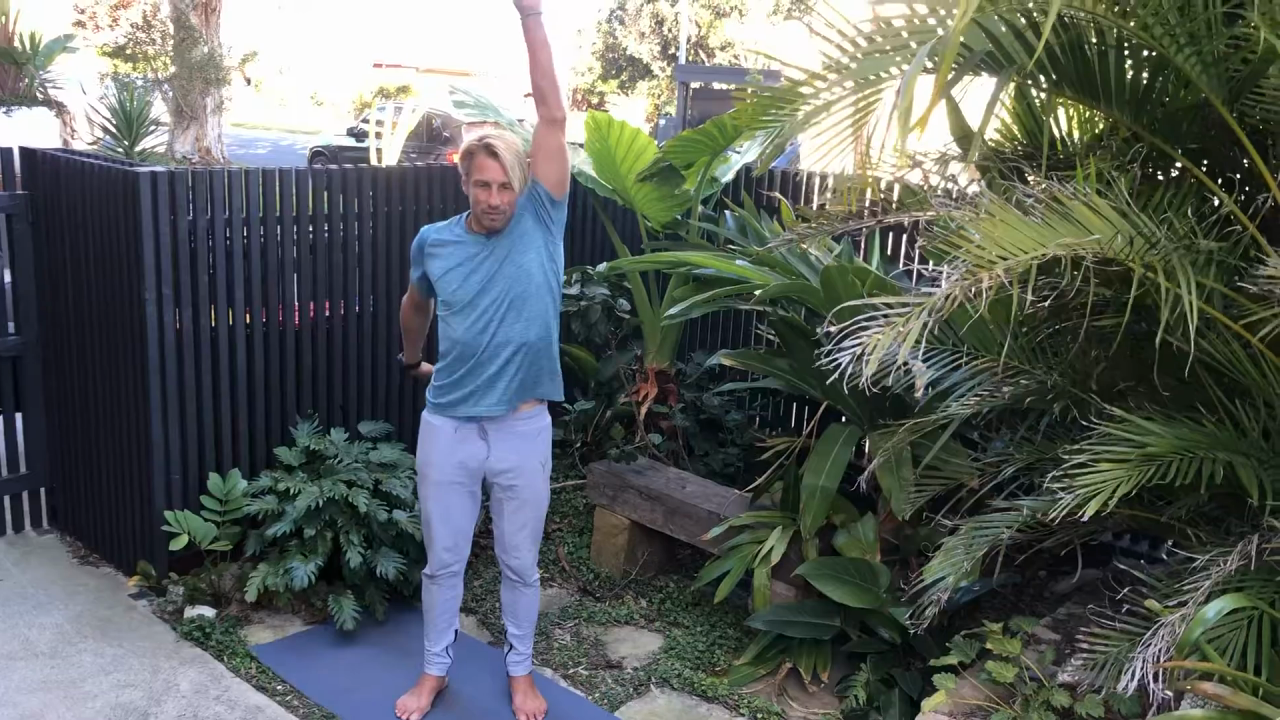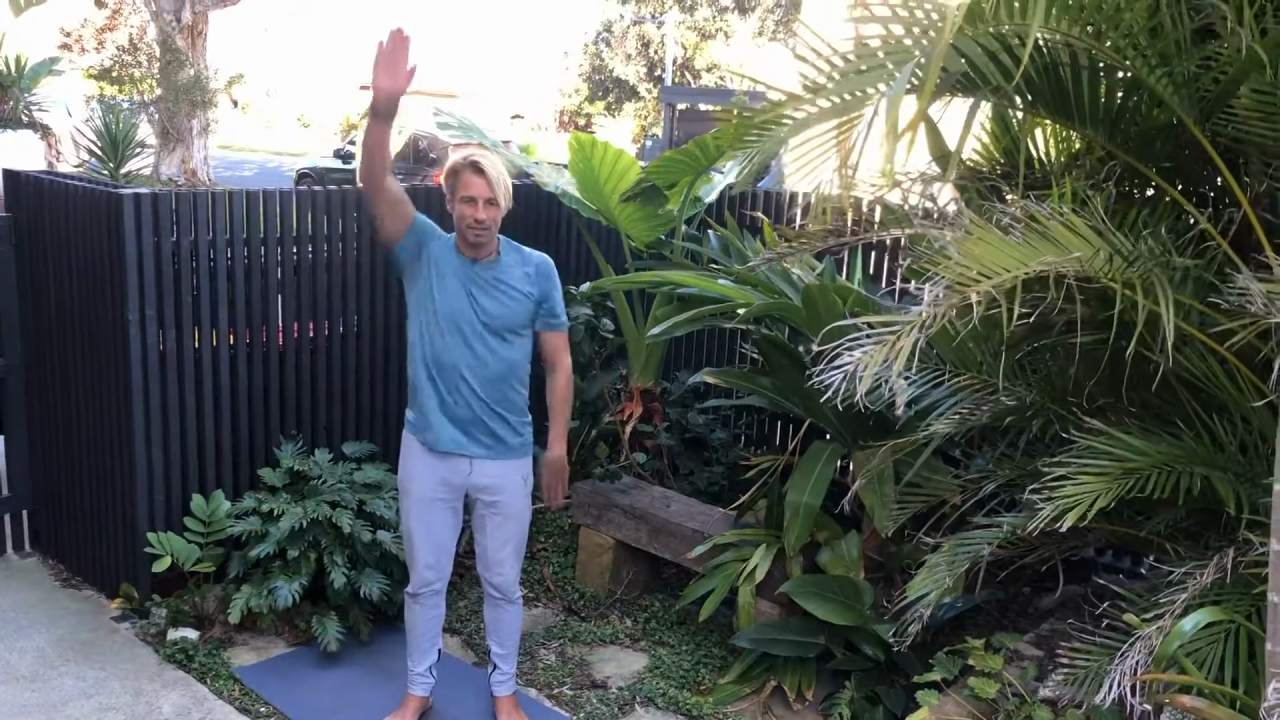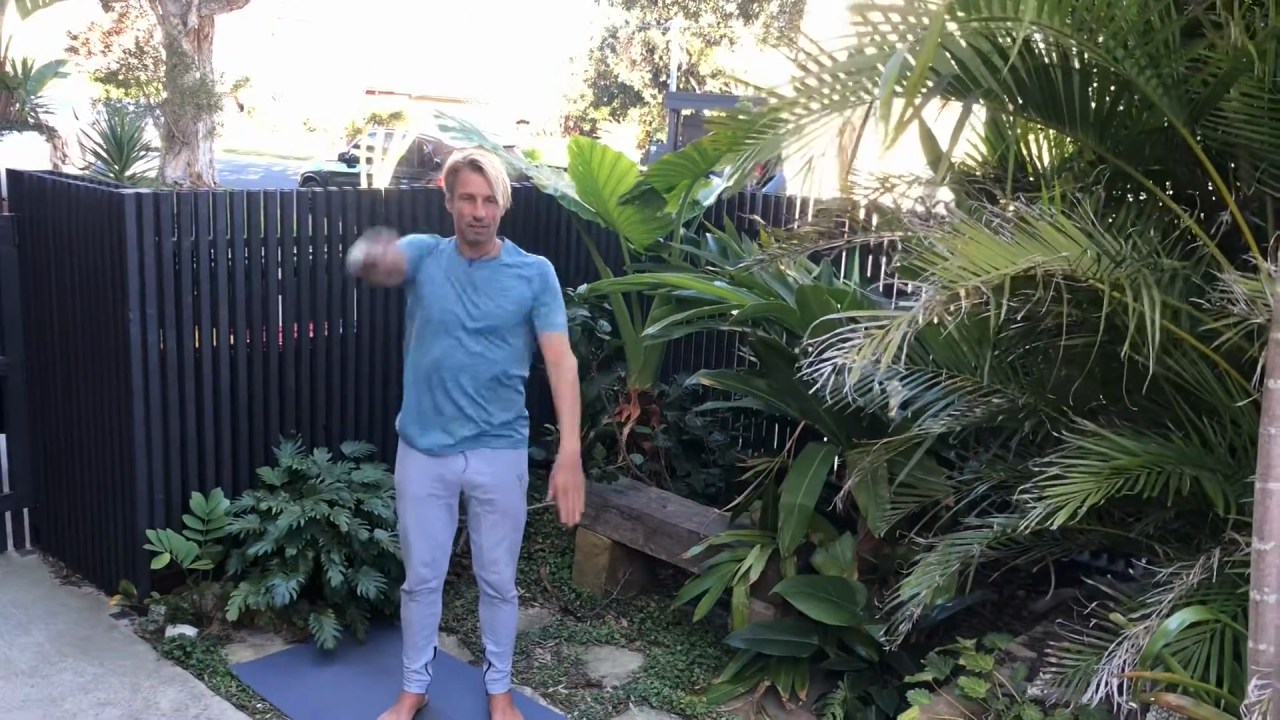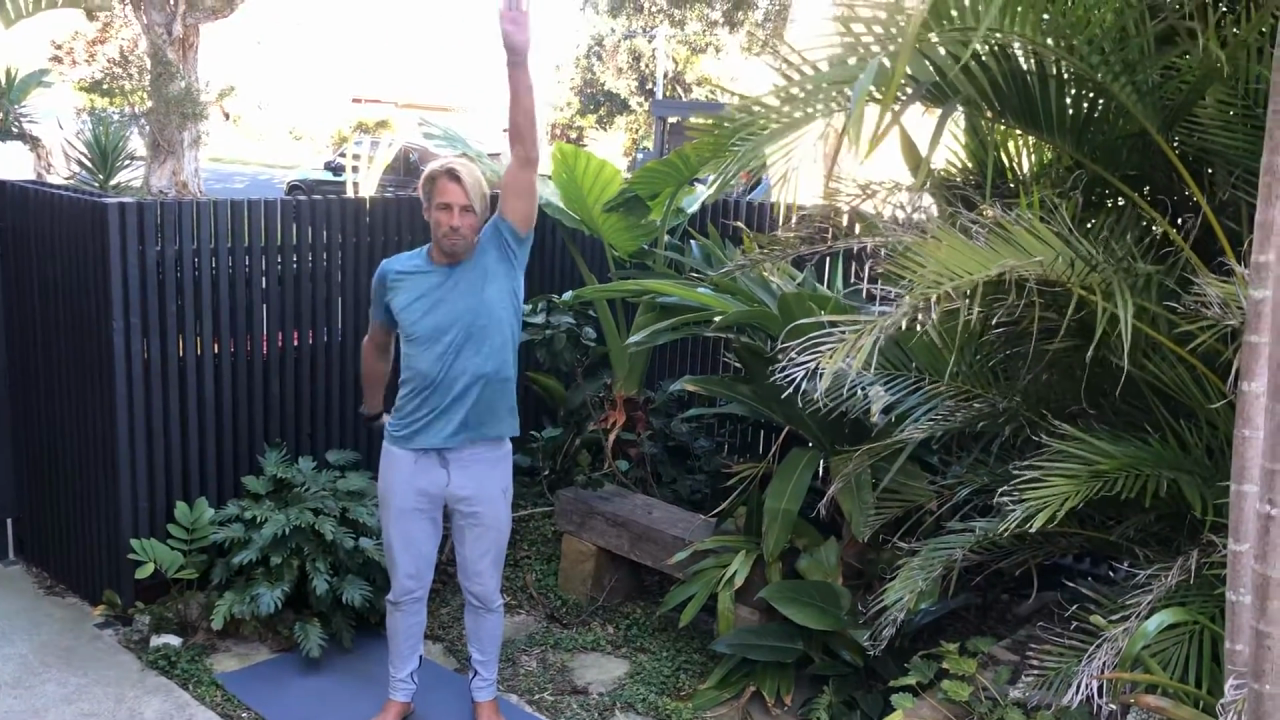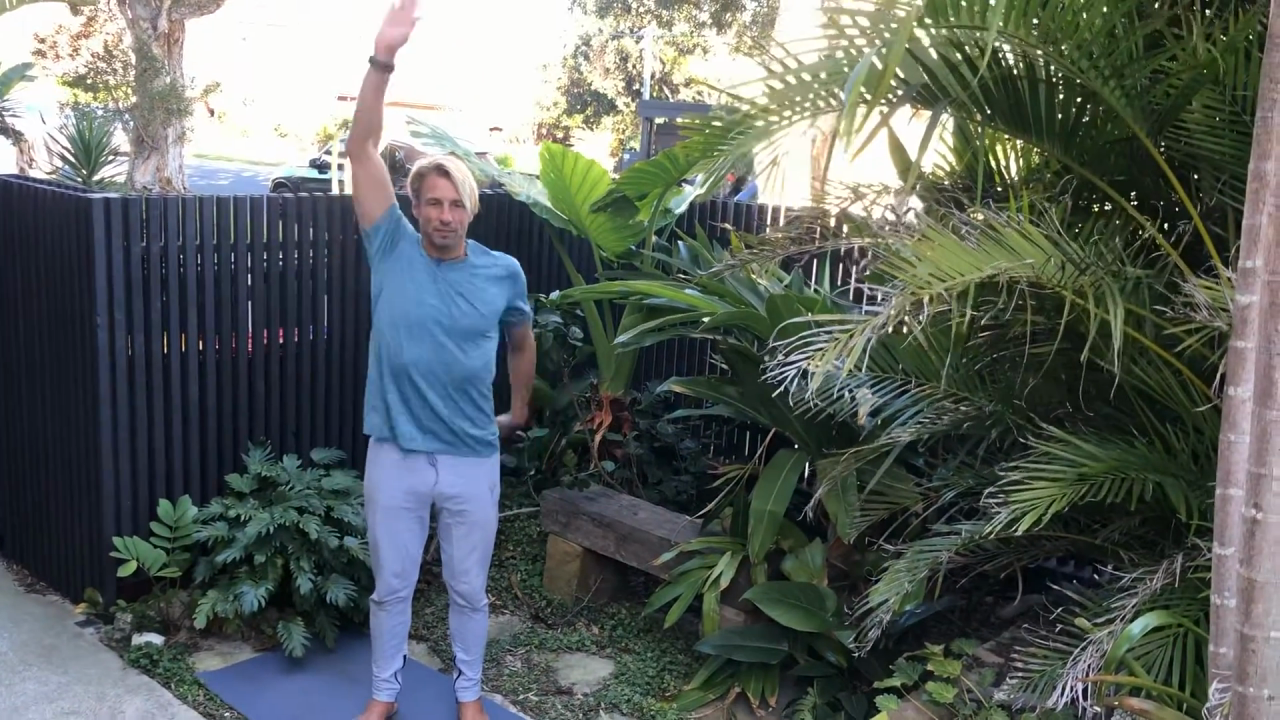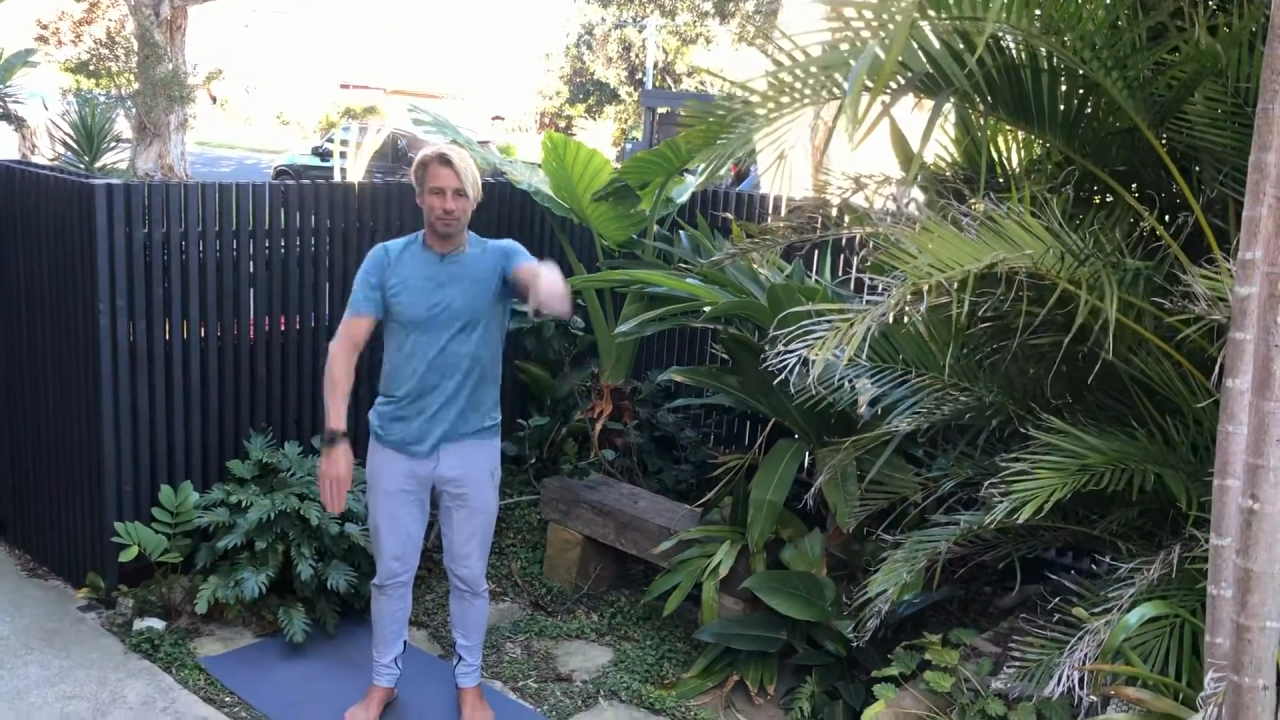
dt=0.7s
person 1, frame 1
left shoulder: (542, 223)
right shoulder: (433, 241)
left elbow: (553, 118)
right wrist: (411, 360)
left hip: (522, 429)
right hip: (447, 427)
left knee: (520, 563)
right knee: (443, 561)
person 1, frame 2
left shoulder: (536, 270)
right shoulder: (423, 254)
left elbow: (558, 362)
right elbow: (376, 185)
left wrist: (558, 447)
right wrist: (384, 106)
left hip: (507, 458)
right hip: (429, 452)
left knee: (502, 584)
right knee: (426, 581)
person 1, frame 3
left shoulder: (534, 272)
right shoulder: (424, 255)
left elbow: (561, 360)
right elbow: (373, 256)
left wrist: (569, 452)
right wrist: (372, 256)
left hip: (501, 454)
right hip: (424, 452)
left knee: (498, 581)
right knee: (421, 578)
person 1, frame 4
left shoulder: (503, 259)
right shoulder: (394, 274)
left elbow: (524, 166)
right wrist: (381, 415)
left hip: (484, 461)
right hip: (409, 462)
left knee: (483, 590)
right knee: (407, 587)
person 1, frame 5
left shoulder: (504, 272)
right shoulder: (392, 250)
left elbow: (521, 349)
right elbow: (362, 153)
left wrist: (519, 410)
right wrist: (384, 58)
left hip: (473, 463)
right hip: (395, 458)
left knee: (468, 591)
right knee: (391, 588)
person 1, frame 6
left shoulder: (497, 258)
right shoulder: (385, 260)
left elbow: (535, 273)
right elbow: (345, 347)
left wrist: (550, 286)
right wrist: (334, 436)
left hip: (471, 446)
right hip: (395, 445)
left knee: (468, 576)
right knee: (392, 573)
